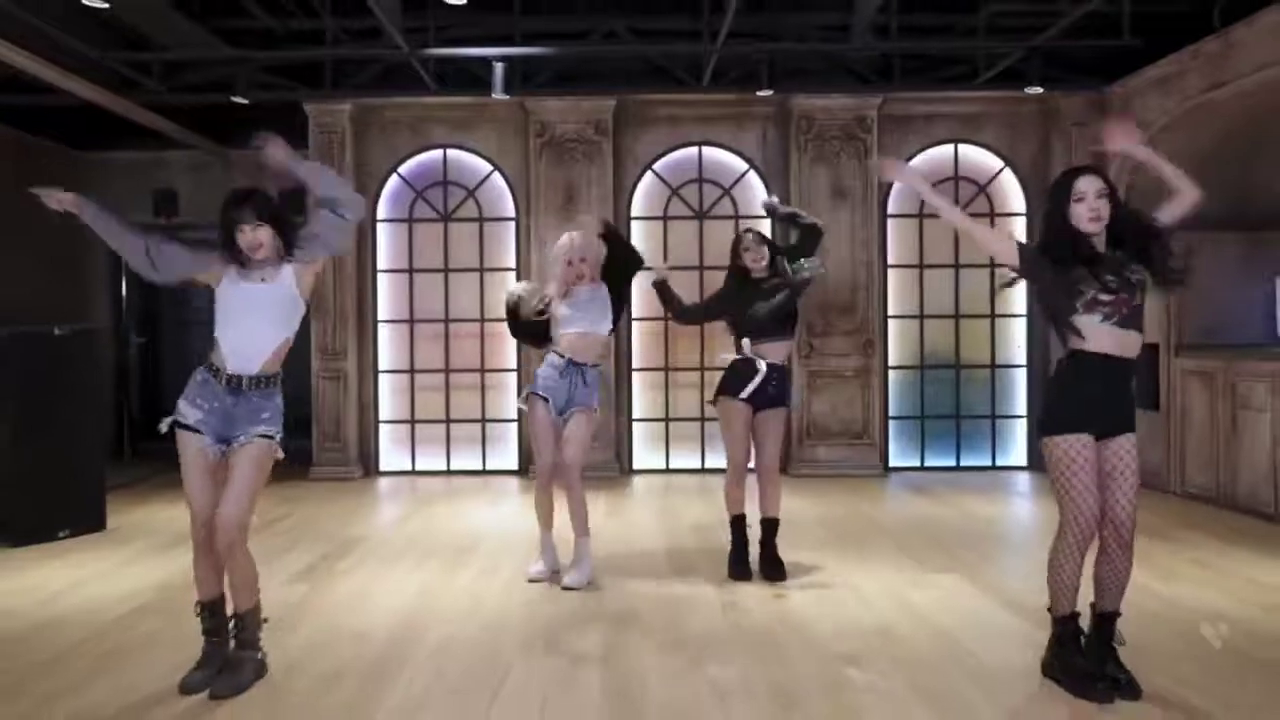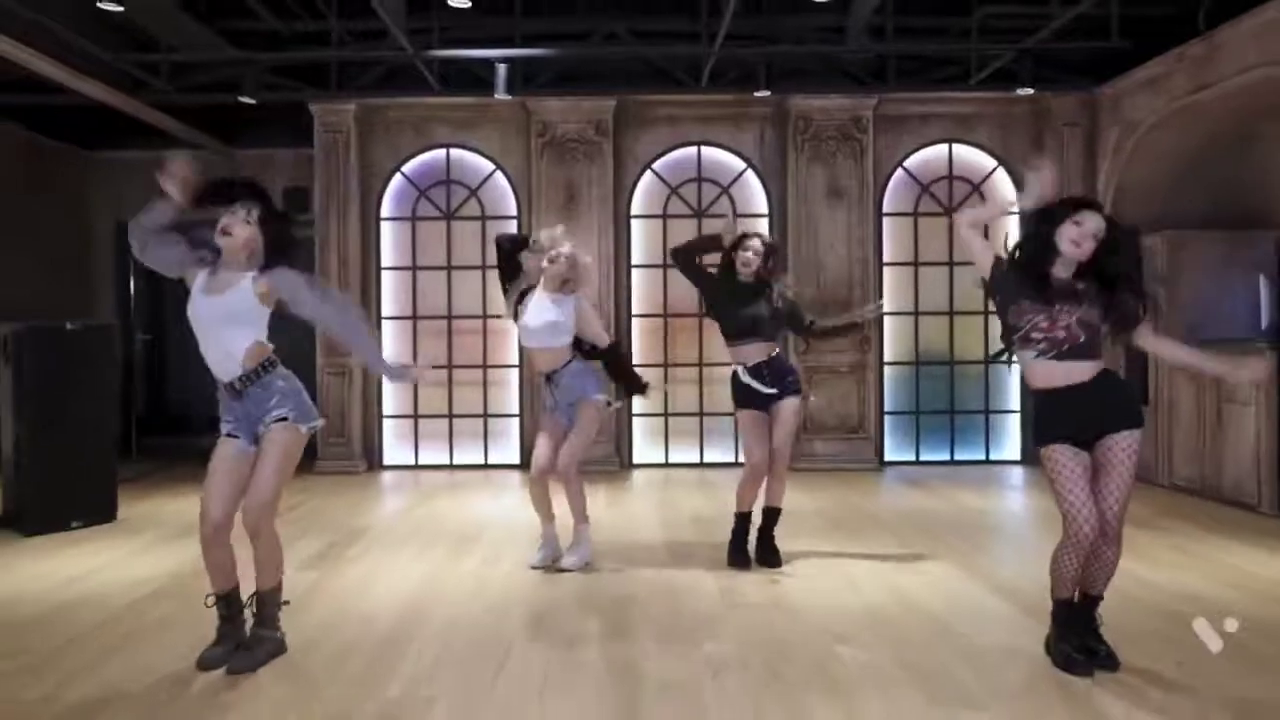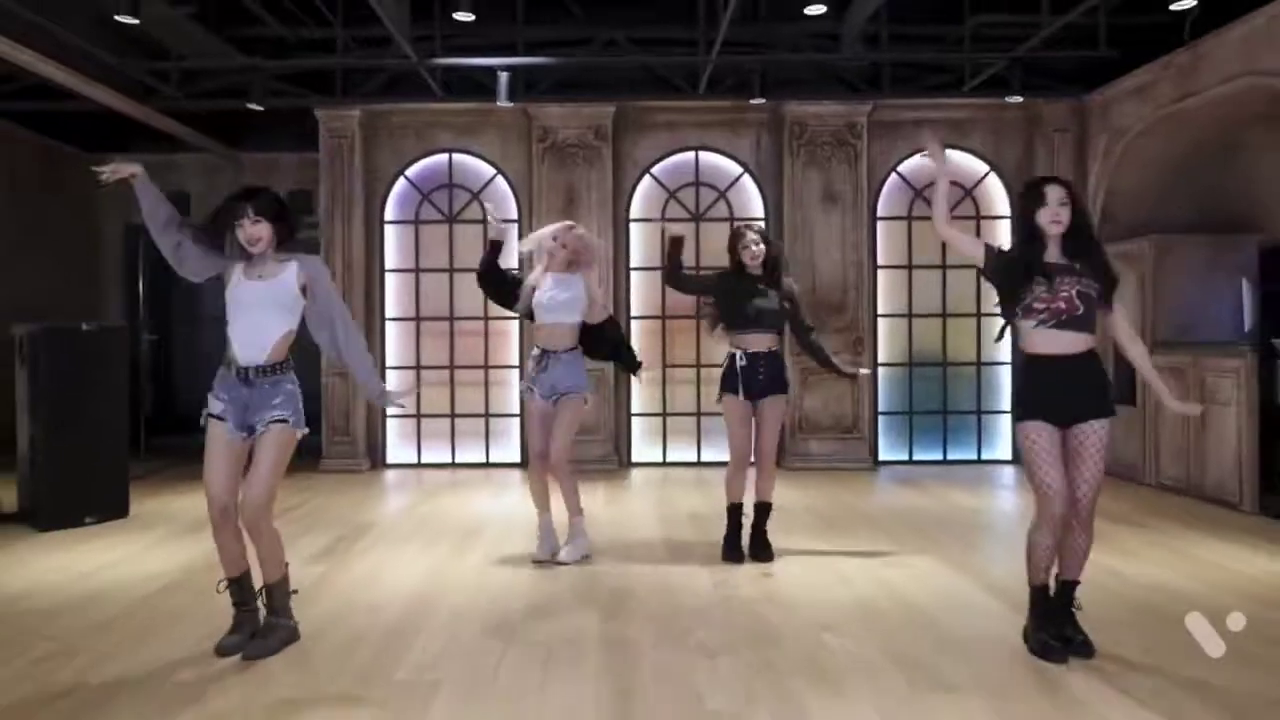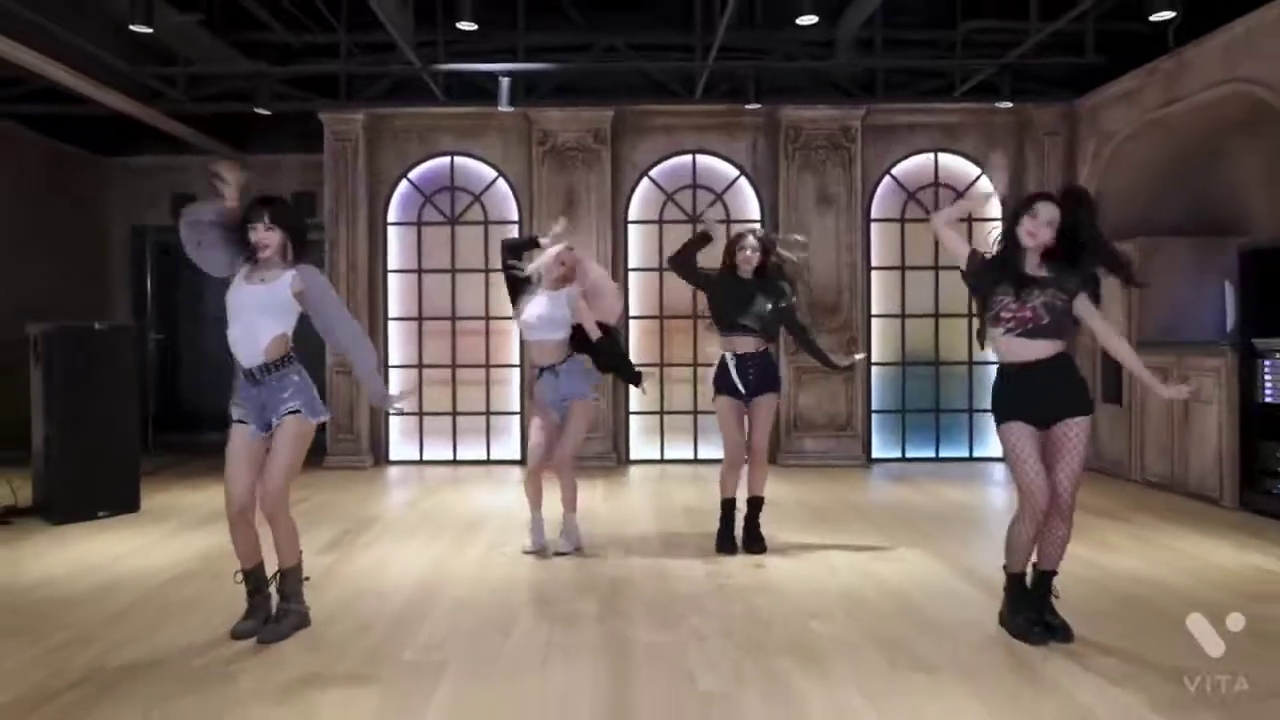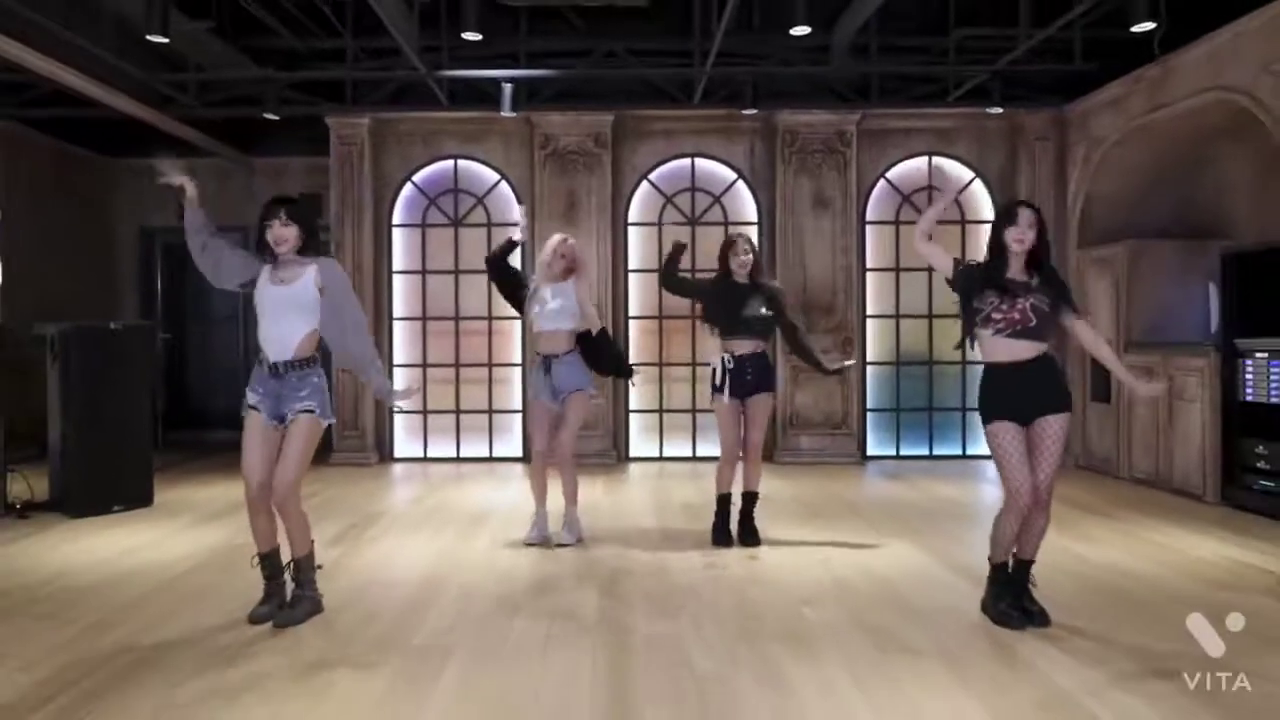
dt=0.2s
person 1, frame 1
left shoulder: (1133, 250)
right shoulder: (1050, 259)
left elbow: (1189, 195)
right elbow: (977, 233)
left wrist: (1136, 149)
left hip: (1118, 398)
right hip: (1075, 392)
left knee: (1122, 530)
right knee: (1081, 525)
person 1, frame 2
left shoulder: (1098, 292)
right shoulder: (1015, 279)
left elbow: (1151, 341)
right elbow: (965, 225)
left wrist: (1224, 368)
right wrist: (1023, 200)
left hip: (1111, 409)
right hip: (1058, 420)
left knee: (1109, 526)
right knee: (1083, 528)
left ankle: (1086, 623)
right ankle: (1063, 629)
person 1, frame 3
left shoulder: (1091, 269)
right shoulder: (1010, 265)
left elbow: (1124, 334)
right elbow: (944, 227)
left wrist: (1165, 394)
right wrist: (942, 173)
left hip: (1087, 388)
right hip: (1036, 390)
left knee: (1084, 510)
right knee: (1054, 507)
left ankle: (1064, 610)
right ankle: (1039, 614)
person 1, frame 4
left shoulder: (1067, 278)
right shoulder: (989, 269)
left elbow: (1106, 333)
right elbow: (941, 224)
left wrist: (1154, 384)
right wrist: (989, 192)
left hip: (1066, 388)
right hip: (1015, 391)
left knee: (1063, 502)
right knee: (1036, 500)
left ankle: (1042, 596)
right ankle: (1014, 599)
person 1, frame 5
left shoulder: (1045, 286)
right shoulder: (972, 277)
left elbow: (1086, 334)
right elbow: (919, 240)
left wrist: (1131, 380)
right wrist: (944, 201)
left hip: (1046, 389)
right hip: (999, 392)
left knee: (1041, 496)
right knee: (1020, 495)
left ankle: (1019, 585)
right ankle: (996, 588)
person 2, frame 1
left shoulder: (302, 267)
right shoulder: (220, 269)
left elbow: (344, 207)
right elbow: (147, 255)
left wrist: (294, 164)
left hip: (261, 407)
right hip: (207, 397)
left knee: (229, 531)
right knee: (203, 529)
left ankle: (248, 649)
right ankle: (215, 644)
person 2, frame 2
left shoulder: (268, 278)
right shoulder: (199, 265)
left elbow: (334, 314)
right elbow: (145, 239)
left wrist: (385, 367)
right wrist: (174, 199)
left hip: (277, 397)
right hip: (235, 408)
left knee: (256, 515)
right knee: (211, 525)
left ankle: (267, 629)
right ankle: (230, 627)
person 2, frame 3
left shoulder: (306, 268)
right shoulder: (232, 268)
left elbow: (340, 327)
right elbow: (175, 239)
left wrist: (374, 387)
right wrist: (142, 179)
left hip: (276, 394)
right hip: (229, 393)
left knee: (253, 511)
right knee: (220, 510)
left ankle: (280, 618)
right ankle: (244, 614)
person 2, frame 4
left shoulder: (303, 277)
right shoulder: (240, 269)
left elbow: (343, 330)
right elbow: (193, 229)
left wrist: (378, 391)
right wrist: (228, 203)
left hip: (288, 391)
right hip: (248, 395)
left knee: (272, 499)
right knee: (237, 506)
left ankle: (293, 604)
right ankle: (257, 602)
person 2, frame 5
left shoulder: (325, 270)
right shoulder: (261, 269)
left elbow: (353, 329)
right elbow: (206, 250)
left wrist: (383, 388)
right wrist: (192, 197)
left hip: (304, 386)
right hip: (263, 386)
left knee: (283, 492)
right knee: (255, 491)
left ankle: (307, 590)
right ankle: (273, 587)
person 3, frame 1
left shoulder: (605, 291)
right shoulder: (552, 302)
left elbow: (630, 261)
right elbow: (524, 333)
left wrist: (607, 232)
right wrist: (515, 302)
left hip: (585, 385)
right hip: (550, 379)
left knee: (569, 474)
right knee: (544, 472)
left ankle: (583, 558)
right ankle: (546, 551)
person 3, frame 2
left shoulder: (573, 302)
right shoulder: (526, 294)
left elbow: (604, 345)
right elbow: (504, 246)
left wrist: (636, 384)
right wrist: (532, 245)
left hip: (584, 386)
right hip: (554, 392)
left knee: (565, 466)
right knee: (538, 470)
left ankle: (582, 542)
right ankle: (549, 541)
person 3, frame 3
left shoulder: (582, 282)
right shoulder: (531, 281)
left elbow: (603, 324)
right elbow: (487, 280)
left wrist: (631, 361)
right wrist: (495, 238)
left hip: (570, 372)
right hip: (538, 371)
left knee: (557, 459)
right knee: (537, 460)
left ankle: (578, 535)
right ankle: (546, 534)
person 3, frame 4
left shoulder: (571, 296)
right shoulder: (528, 291)
left elbow: (599, 337)
right elbow: (507, 249)
left wrist: (632, 374)
right wrist: (540, 242)
left hip: (574, 381)
right hip: (544, 383)
left knee: (563, 459)
right knee: (535, 463)
left ankle: (570, 529)
right ankle: (536, 528)
person 3, frame 5
left shoulder: (574, 289)
right shoulder: (529, 288)
left elbow: (595, 331)
right elbow: (494, 265)
left wrist: (621, 367)
right wrist: (515, 240)
left hip: (573, 375)
right hip: (540, 374)
left knee: (564, 452)
right knee: (539, 453)
left ankle: (571, 522)
right ankle: (540, 521)
person 4, frame 1
left shoulder: (786, 277)
right shoulder: (733, 293)
left elbow: (813, 232)
right elbow: (685, 315)
left wrist: (777, 211)
right wrist: (662, 284)
left hip: (777, 384)
right hip: (742, 380)
left knee: (769, 469)
right knee: (737, 466)
left ankle: (769, 550)
right ankle: (738, 547)
person 4, frame 2
left shoulder: (773, 293)
right shoulder: (718, 287)
left elbow: (809, 330)
right elbow: (679, 256)
left wrist: (854, 321)
right wrist: (719, 242)
left hip: (782, 377)
right hip: (747, 383)
left knee: (780, 462)
right knee: (757, 464)
left ankle: (766, 537)
right ankle: (739, 539)
person 4, frame 3
left shoulder: (782, 288)
right shoulder: (725, 283)
left elbow: (804, 335)
right elbow: (673, 279)
left wrist: (839, 369)
right wrist: (675, 243)
left hip: (772, 372)
right hip: (737, 373)
left knee: (767, 457)
right knee: (739, 457)
left ankle: (759, 532)
right ankle: (733, 533)
person 4, frame 4
left shoulder: (775, 289)
right shoulder: (721, 284)
left elbow: (800, 333)
right elbow: (679, 264)
left wrist: (834, 363)
right wrist: (703, 236)
left hip: (764, 371)
right hip: (730, 372)
left knee: (759, 452)
right knee: (735, 455)
left ankle: (753, 525)
right ankle: (726, 526)
person 4, frame 5
left shoulder: (767, 292)
right shoulder: (715, 289)
left elbow: (791, 332)
right elbow: (669, 283)
left wrist: (823, 366)
right wrist: (677, 249)
left hip: (760, 372)
right hip: (727, 373)
left knee: (753, 450)
right knee: (731, 451)
left ankle: (747, 519)
right ankle: (721, 520)
